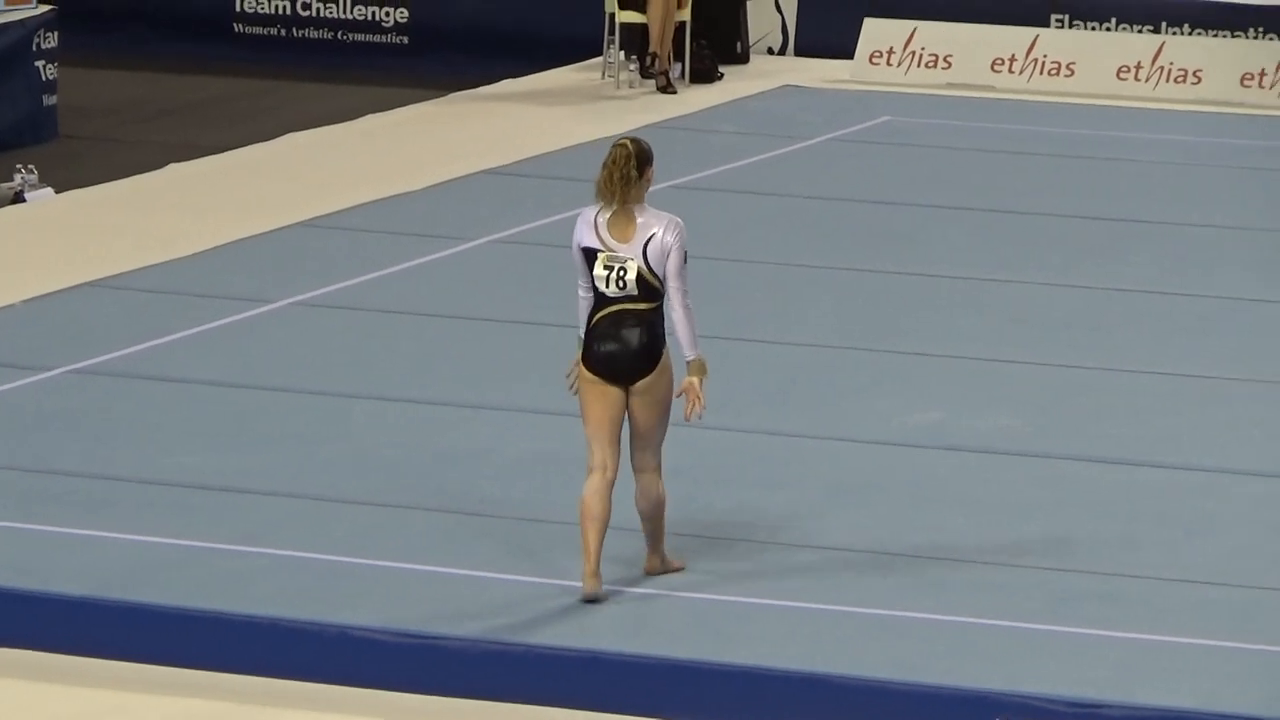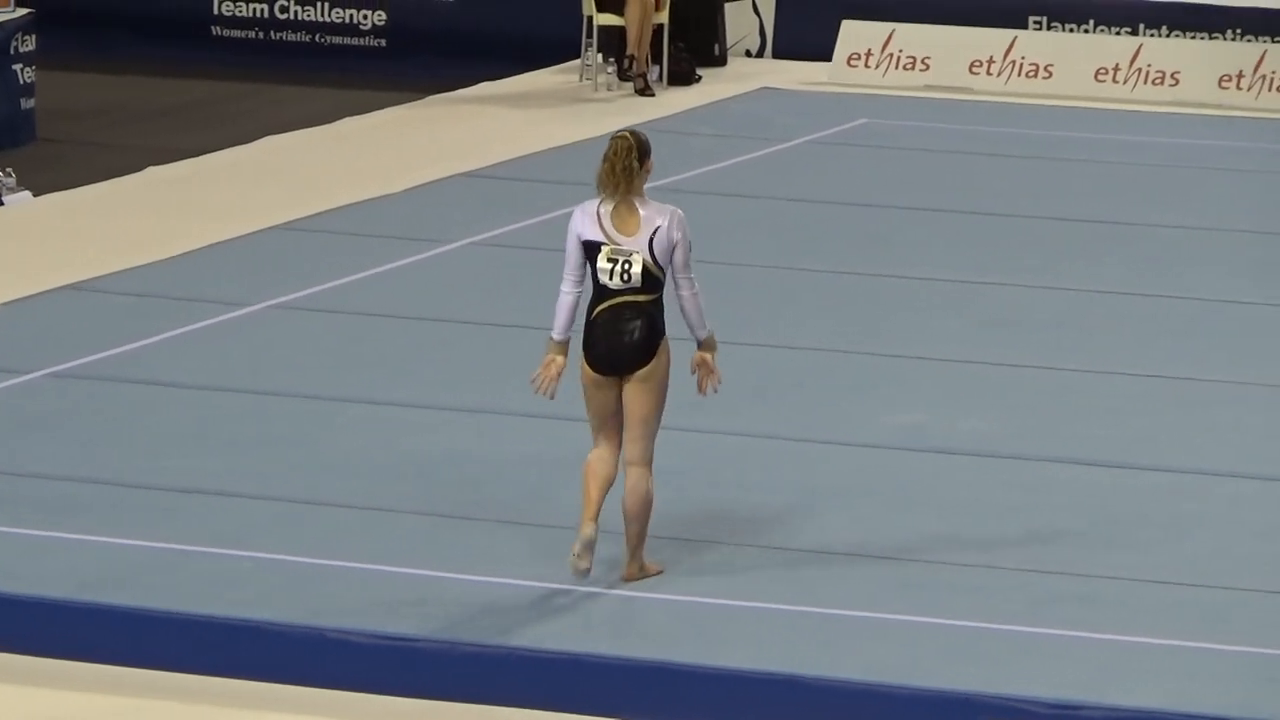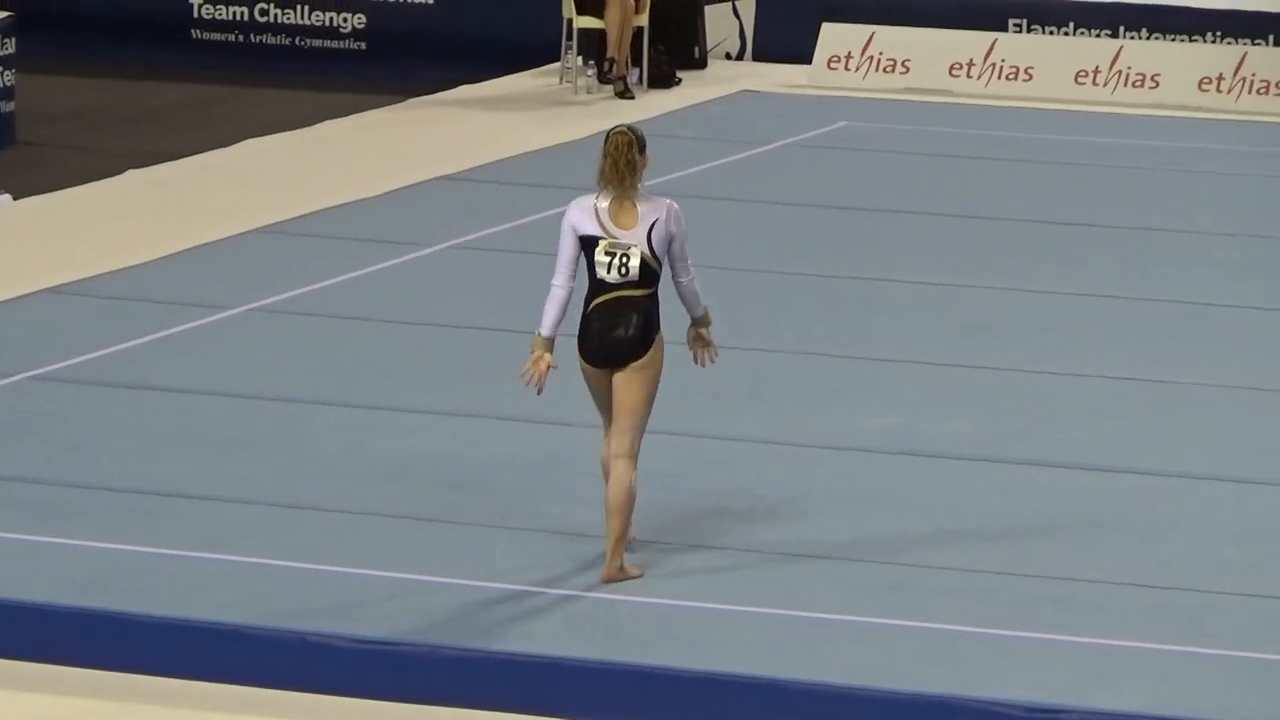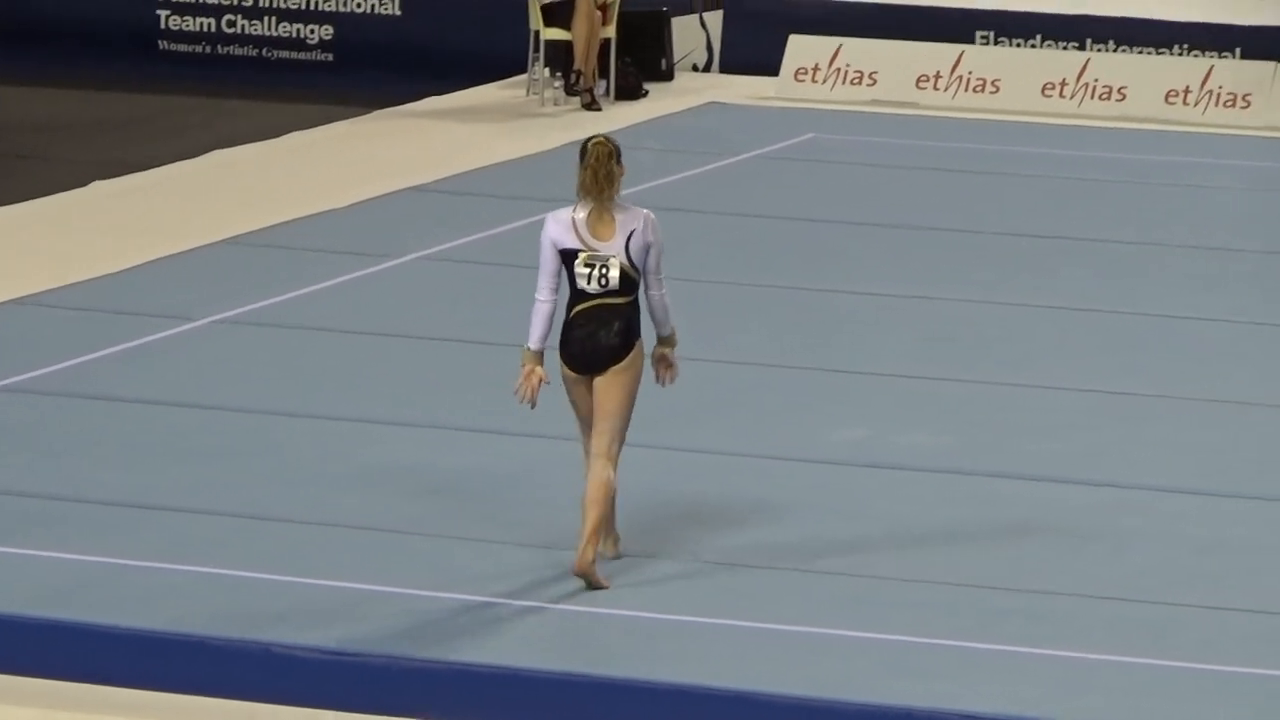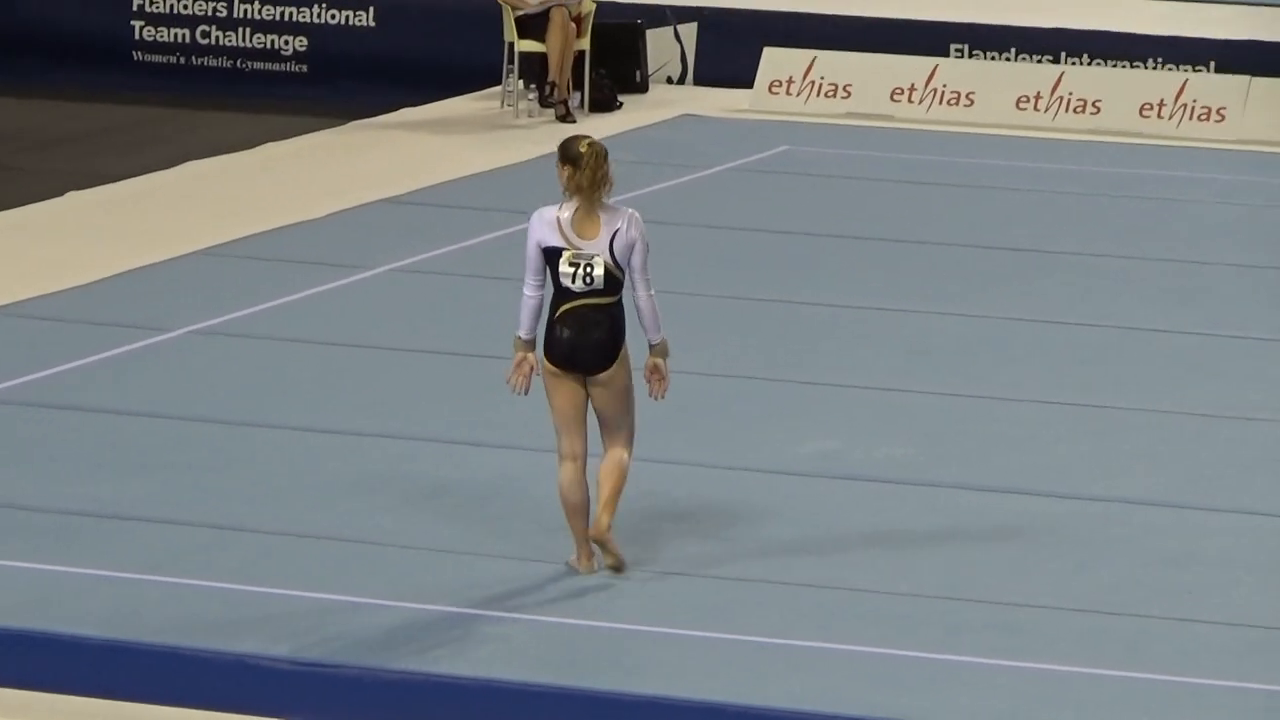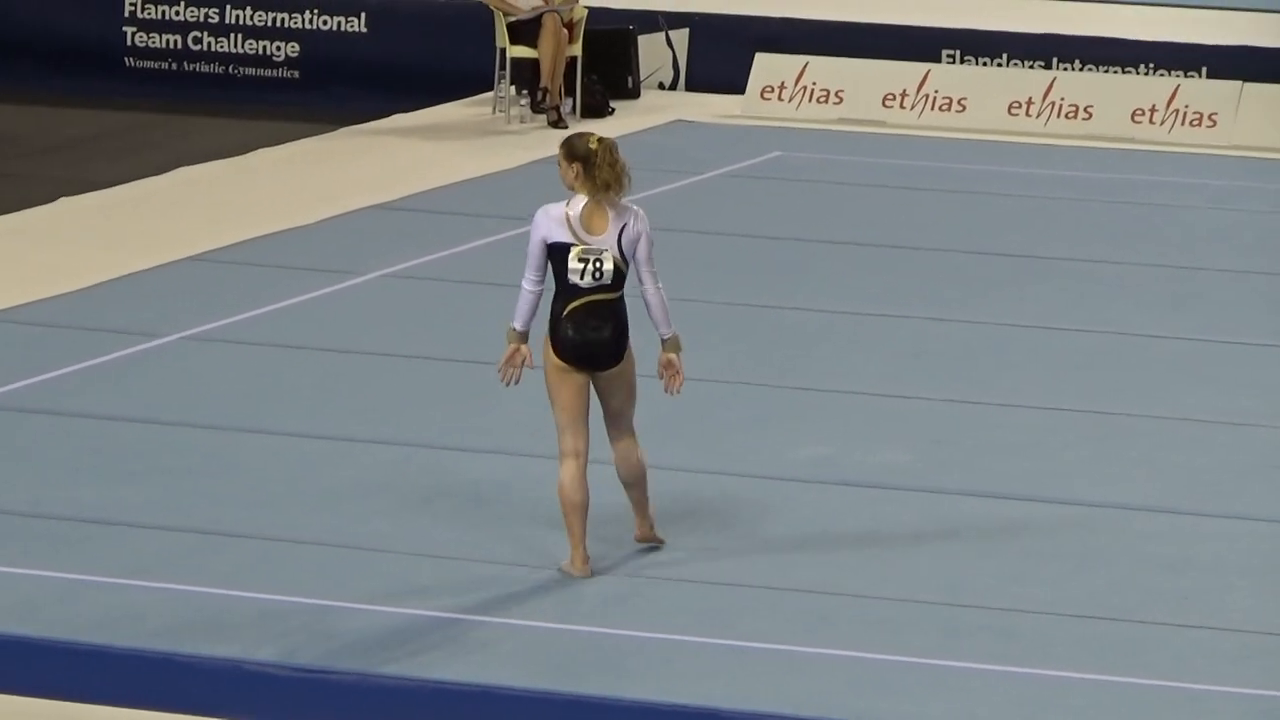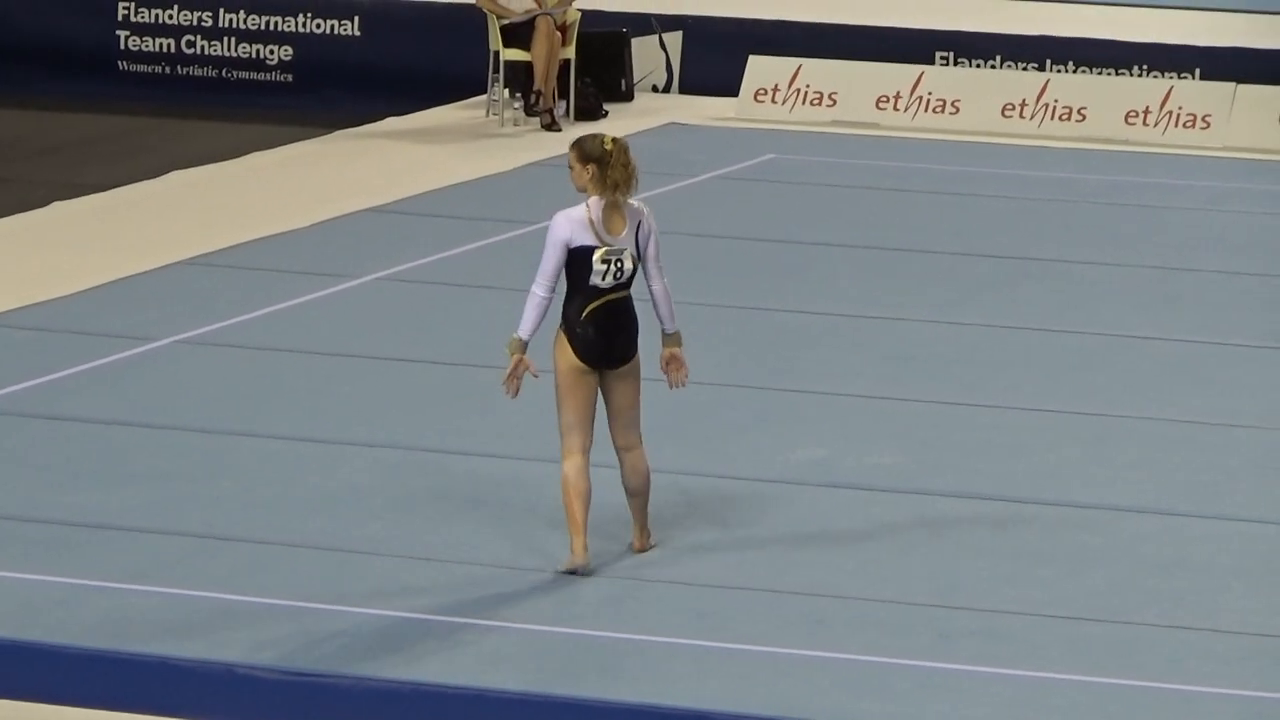
dt=0.2s
person 1, frame 1
left shoulder: (586, 223)
right shoulder: (667, 228)
left elbow: (585, 293)
right elbow: (677, 302)
right wrist: (694, 367)
left hip: (600, 349)
right hip: (645, 351)
left knee: (599, 468)
right knee: (646, 465)
left ankle: (591, 565)
right ankle: (655, 556)
person 1, frame 2
left shoulder: (584, 217)
right shoulder: (669, 220)
left elbow: (570, 288)
right elbow: (686, 290)
left wrist: (557, 348)
right wrist: (704, 346)
left hip: (599, 339)
right hip: (645, 342)
left knee: (604, 445)
right knee: (637, 459)
left ankle: (587, 527)
right ankle: (635, 561)
person 1, frame 3
left shoulder: (579, 211)
right shoulder: (666, 213)
left elbow: (562, 282)
right elbow: (682, 277)
left wrist: (544, 342)
right wrist: (699, 321)
left hip: (594, 333)
right hip: (640, 337)
left knee: (613, 436)
right knee: (624, 452)
left ankle: (616, 525)
right ankle: (614, 559)
person 1, frame 4
left shoulder: (557, 223)
right shoulder: (643, 222)
left elbow: (546, 295)
right elbow: (655, 289)
left wrist: (533, 356)
right wrist: (665, 340)
left hip: (576, 340)
right hip: (620, 341)
left knee: (594, 446)
right knee: (605, 455)
left ankle: (608, 537)
right ankle: (587, 550)
person 1, frame 5
left shoulder: (543, 222)
right shoulder: (627, 222)
left elbow: (533, 290)
right elbow: (641, 291)
left wrist: (524, 346)
right wrist: (657, 349)
left hip: (560, 340)
right hip: (605, 339)
left knee: (570, 453)
right knee: (618, 444)
left ankle: (583, 551)
right ankle: (602, 522)
person 1, frame 6
left shoulder: (549, 218)
right shoulder: (632, 217)
left elbow: (532, 284)
right elbow: (650, 285)
left wrist: (518, 336)
right wrist: (669, 344)
left hip: (567, 336)
right hip: (612, 334)
left knee: (572, 452)
right knee: (623, 436)
left ankle: (578, 556)
right ankle: (644, 525)
person 1, frame 7
left shoulder: (567, 222)
right shoulder: (640, 215)
left elbow: (543, 289)
right elbow: (657, 283)
left wrist: (519, 346)
right wrist: (671, 339)
left hip: (580, 335)
right hip: (623, 332)
left knee: (574, 449)
right knee: (629, 441)
left ankle: (579, 547)
right ankle: (641, 533)
